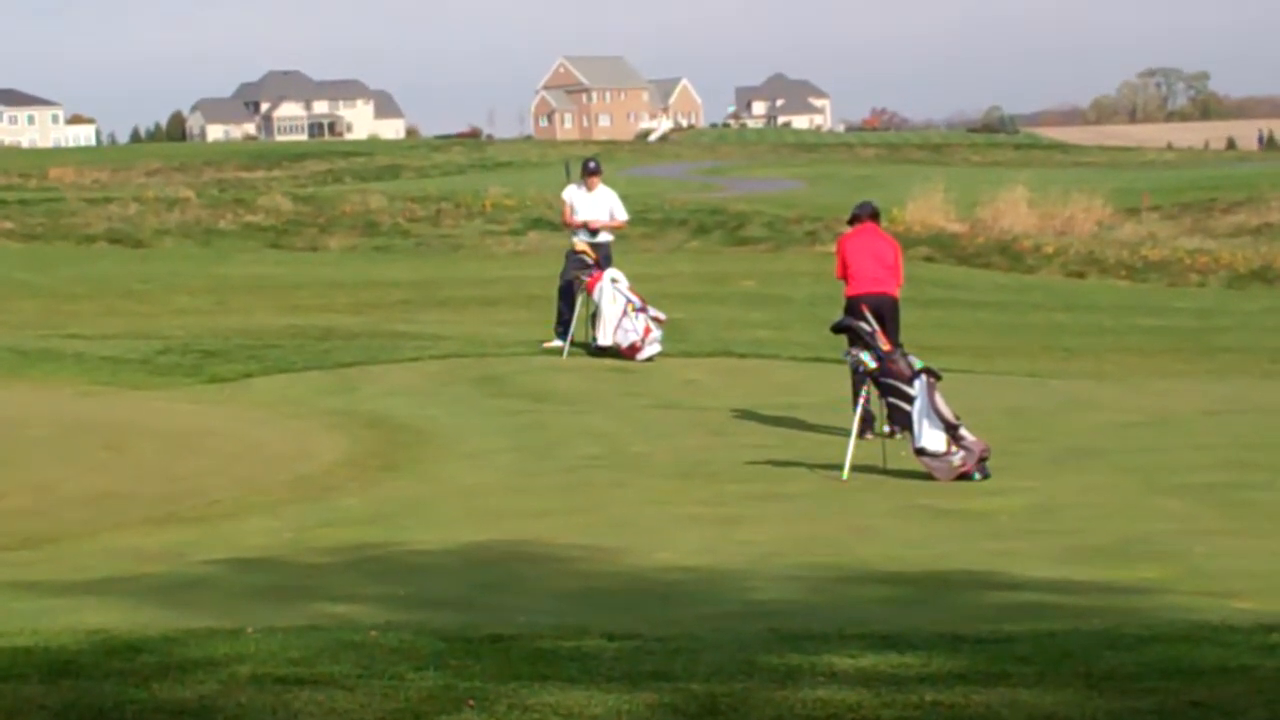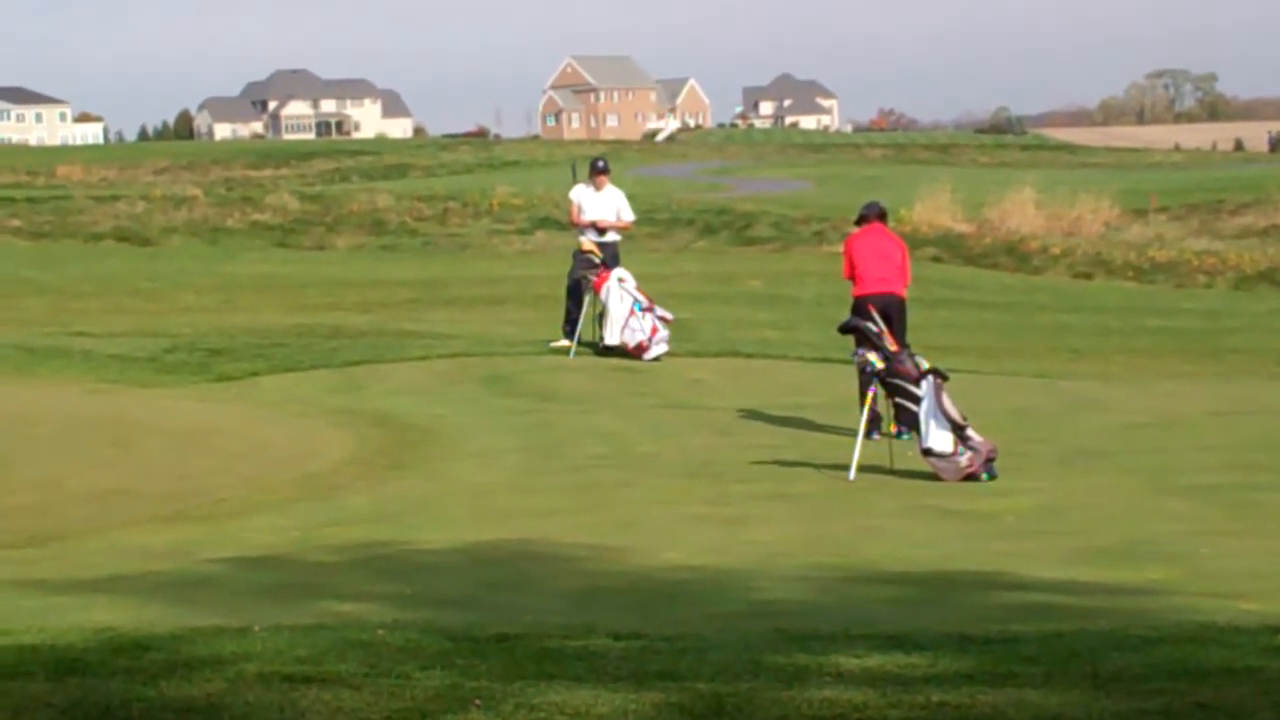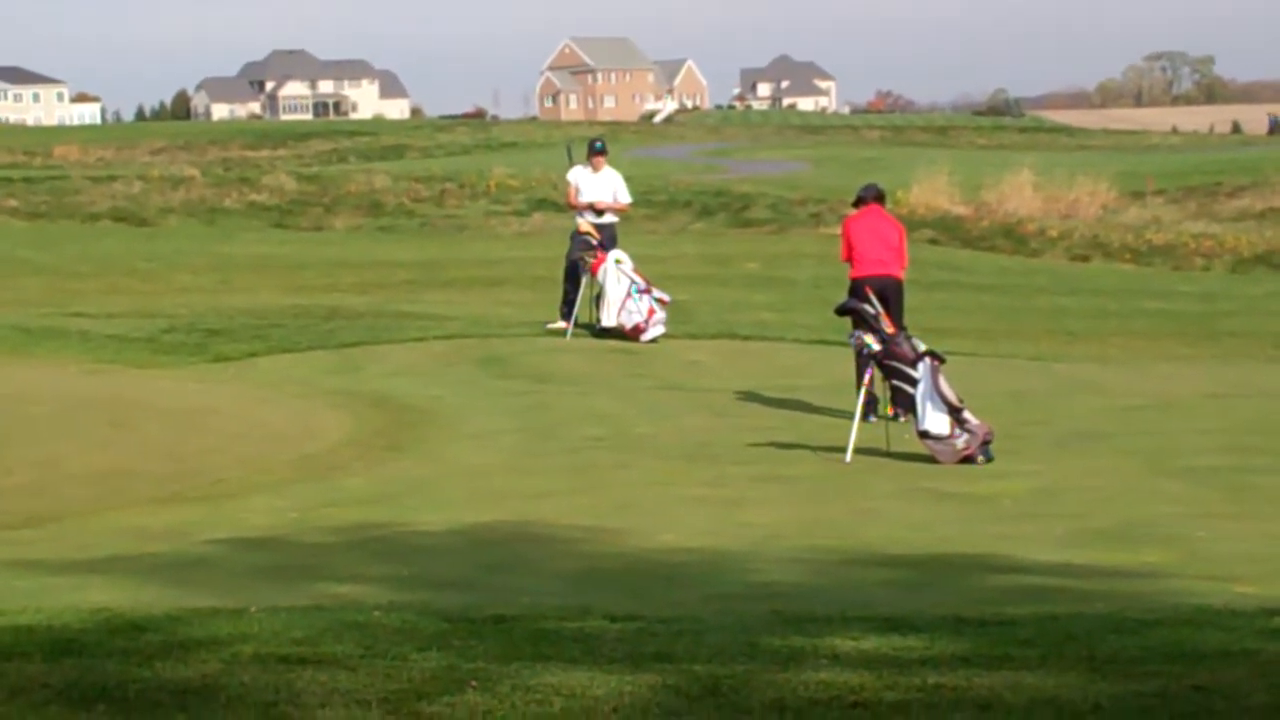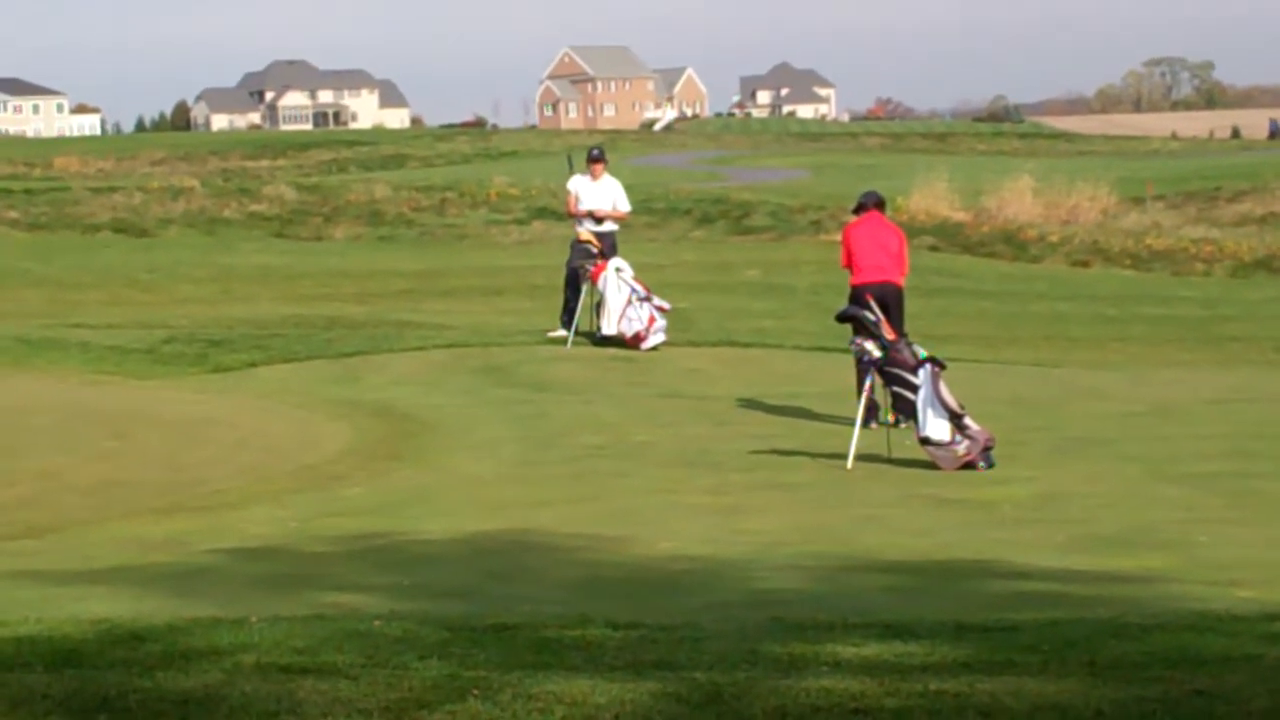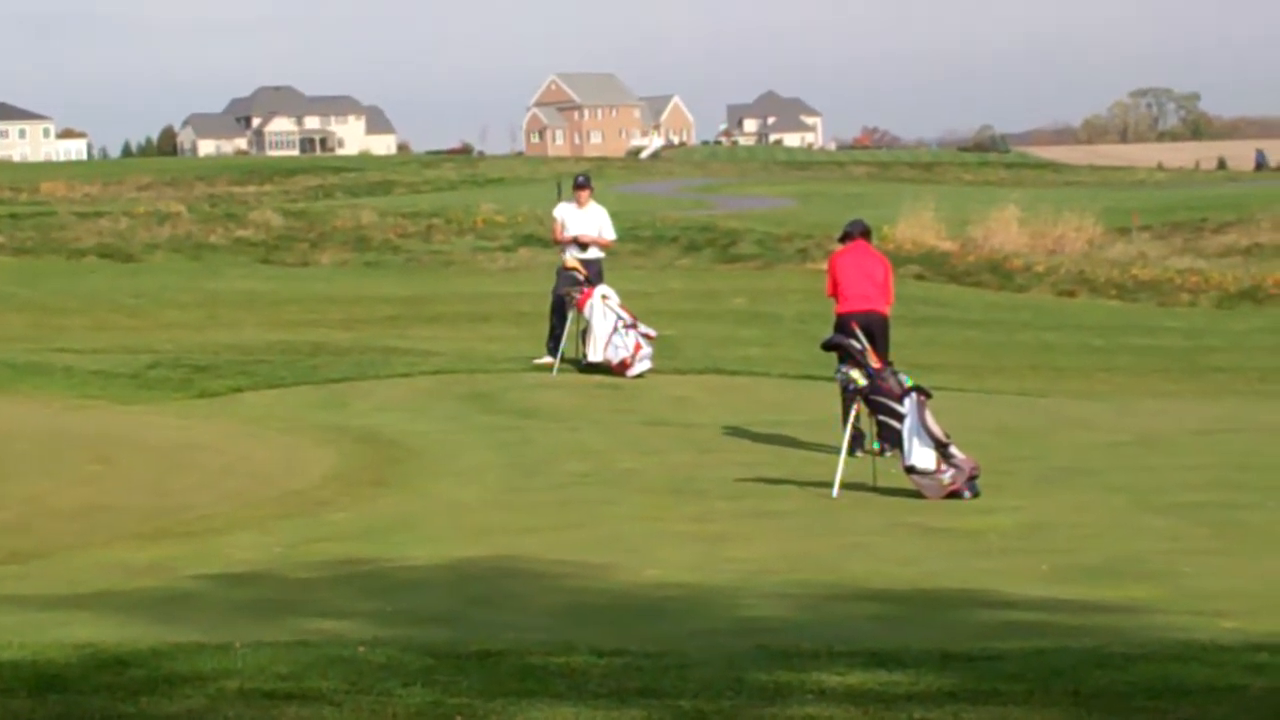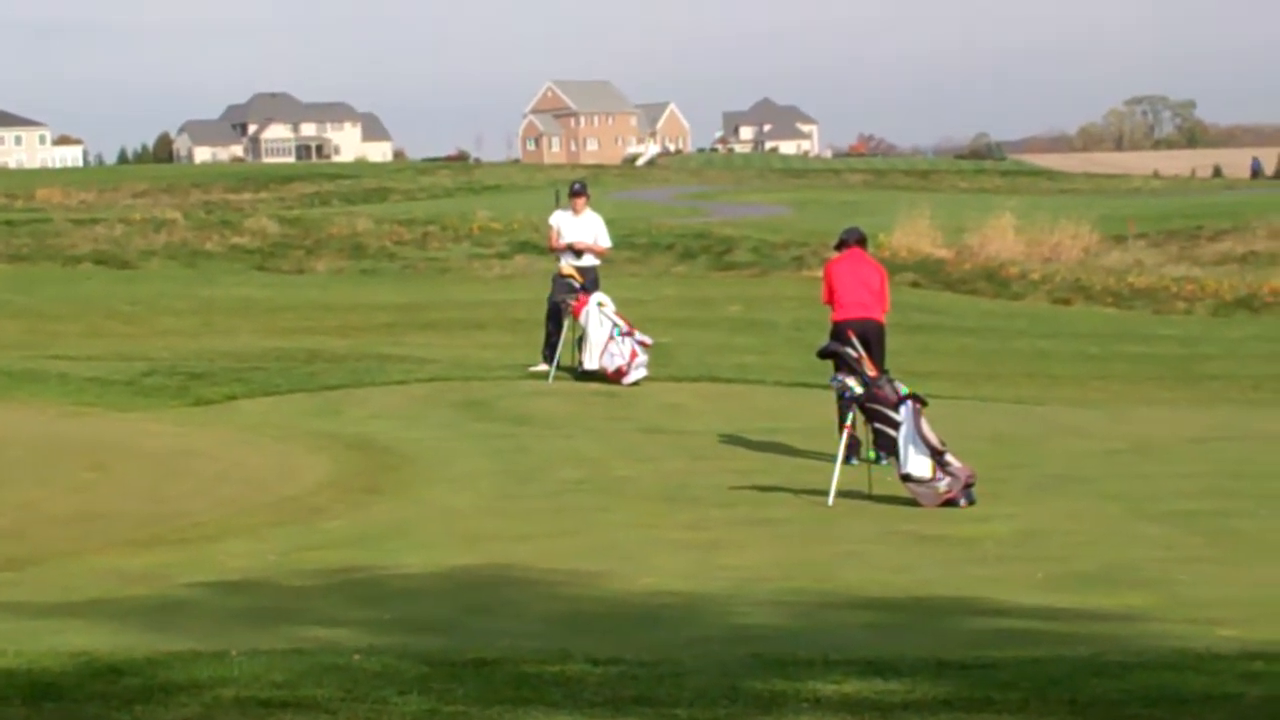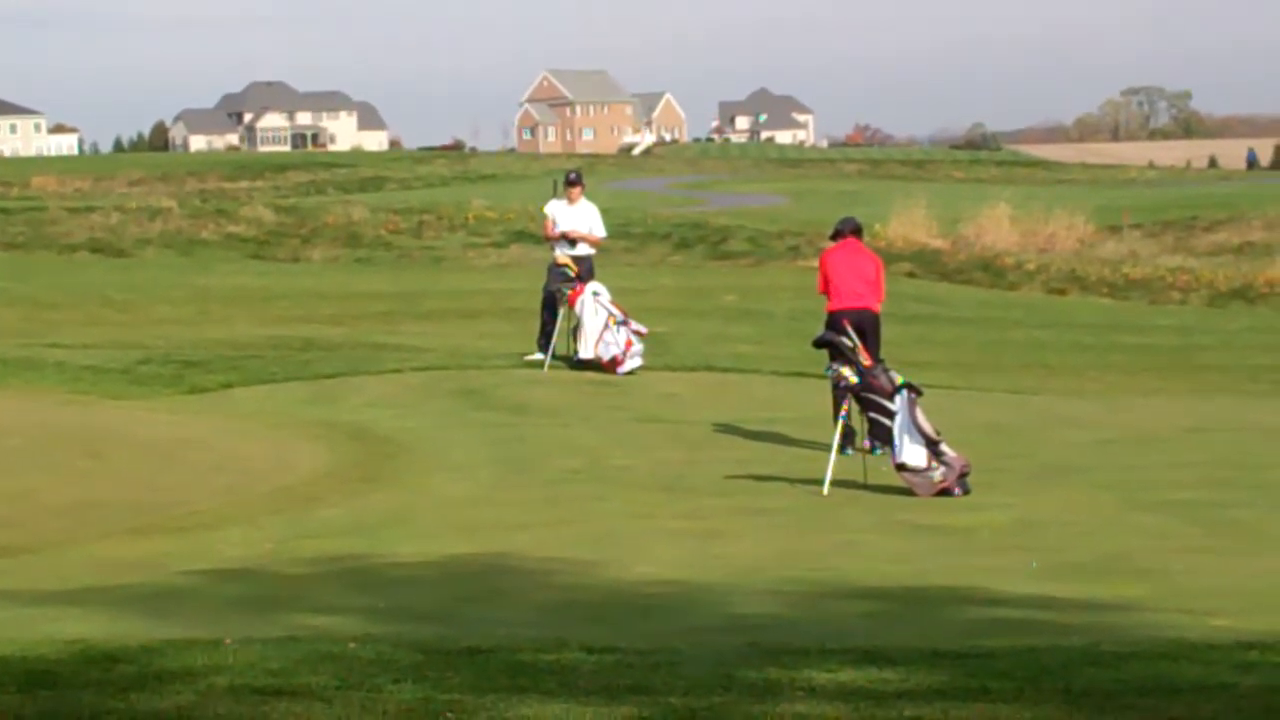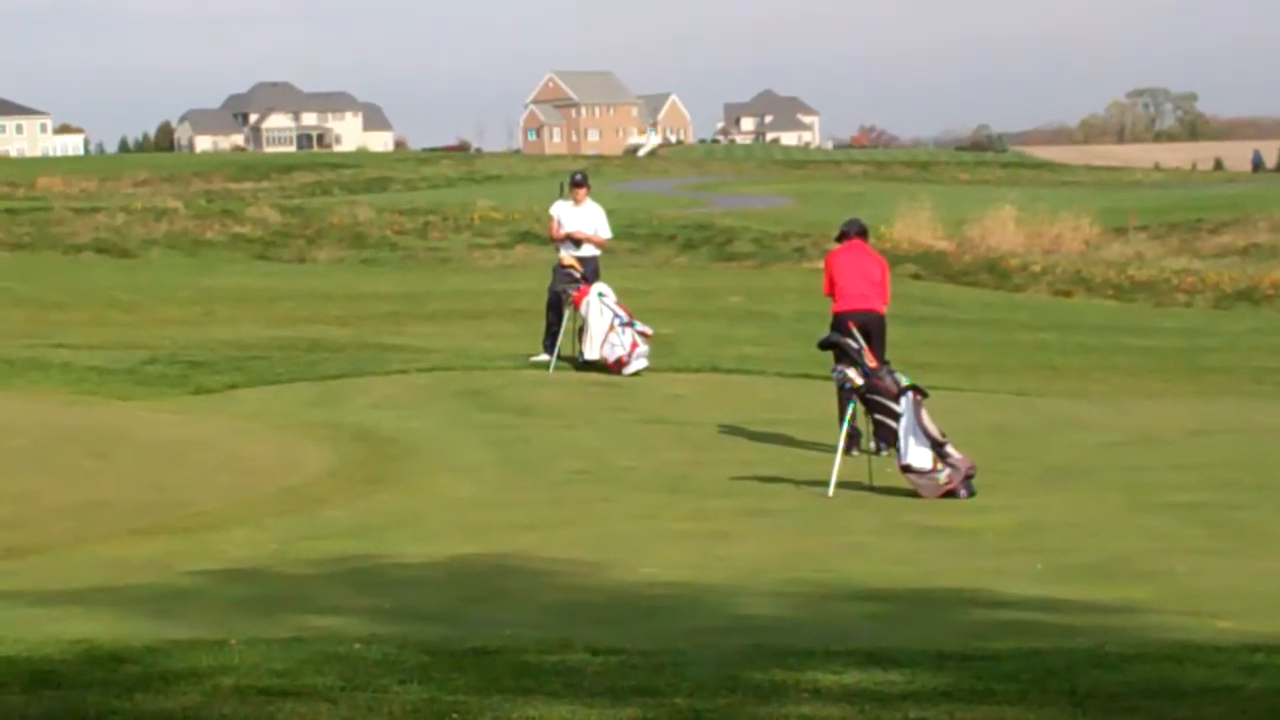
dt=0.2s
person 1, frame 1
left shoulder: (845, 240)
right shoulder: (891, 242)
left elbow: (841, 274)
right elbow: (898, 280)
left hip: (858, 299)
right hip: (887, 300)
left ankle: (866, 424)
right ankle: (896, 423)
person 1, frame 2
left shoulder: (853, 240)
right shoulder: (898, 242)
left elbow: (849, 274)
right elbow: (906, 280)
left hip: (866, 299)
right hip: (894, 299)
left ankle: (873, 424)
right ankle: (903, 423)
person 1, frame 3
left shoulder: (850, 222)
right shoulder: (895, 224)
left elbow: (846, 256)
right elbow: (903, 262)
left hip: (863, 281)
right hip: (892, 281)
left ankle: (869, 407)
right ankle: (900, 406)
person 1, frame 4
left shoulder: (850, 228)
right shoulder: (896, 230)
left elbow: (846, 263)
right elbow: (903, 269)
left hip: (863, 288)
right hip: (892, 288)
left ankle: (870, 413)
person 1, frame 5
left shoulder: (836, 258)
right shoulder: (882, 260)
left elbow: (833, 293)
right elbow: (889, 299)
left hip: (848, 317)
right hip: (877, 318)
left ankle: (856, 442)
person 1, frame 6
left shoulder: (832, 265)
right shoulder: (877, 267)
left elbow: (828, 300)
right elbow: (884, 306)
left hip: (844, 325)
right hip: (873, 325)
left ankle: (851, 449)
right ankle: (882, 449)
person 1, frame 7
left shoulder: (828, 255)
right shoulder: (873, 257)
left elbow: (824, 289)
right elbow: (880, 296)
left hip: (840, 314)
right hip: (869, 315)
left ankle: (847, 439)
person 1, frame 8
left shoulder: (833, 257)
right shoulder: (878, 259)
left elbow: (829, 291)
right elbow: (885, 298)
left hip: (844, 316)
right hip: (874, 317)
left ankle: (851, 440)
right ankle: (883, 440)
person 2, frame 1
left shoulder: (609, 195)
right shoulder: (571, 191)
left elbow: (622, 222)
right elbow: (566, 220)
left wrist: (601, 223)
right wrist: (584, 223)
left hip: (601, 248)
right hip: (579, 246)
right knee: (566, 287)
right ankle: (562, 336)
person 2, frame 2
left shoulder: (617, 194)
right shoulder: (579, 191)
left elbow: (628, 223)
right elbow: (573, 220)
left wrist: (609, 223)
right wrist: (592, 223)
left hip: (609, 248)
right hip: (586, 245)
right knee: (574, 286)
right ankle: (569, 335)
person 2, frame 3
left shoulder: (614, 176)
right shoulder: (577, 172)
left elbow: (625, 206)
right elbow: (571, 201)
left wrist: (606, 205)
right wrist: (590, 204)
left hip: (606, 229)
right hip: (584, 227)
right knee: (572, 267)
right ankle: (566, 317)
person 2, frame 4
left shoulder: (614, 185)
right shoulder: (577, 181)
left elbow: (624, 214)
right elbow: (570, 210)
left wrist: (606, 213)
right wrist: (589, 212)
left hip: (606, 237)
right hip: (584, 235)
right knee: (572, 276)
right ankle: (566, 325)
person 2, frame 5
left shoulder: (600, 212)
right shoulder: (563, 209)
left elbow: (609, 242)
right elbow: (556, 237)
left wrist: (591, 239)
right wrist: (574, 238)
left hip: (592, 264)
right knee: (558, 303)
right ankle: (552, 352)
person 2, frame 6
left shoulder: (595, 220)
right shoulder: (559, 216)
left elbow: (604, 250)
right elbow: (552, 245)
left wrist: (586, 246)
right wrist: (568, 245)
left hip: (588, 272)
right knee: (554, 311)
right ankle: (548, 360)
person 2, frame 7
left shoulder: (591, 209)
right shoulder: (554, 205)
left elbow: (599, 240)
right elbow: (547, 234)
left wrist: (580, 234)
right wrist: (563, 234)
left hip: (583, 261)
right hip: (560, 259)
right knee: (549, 300)
right ankle: (543, 348)
person 2, frame 8
left shoulder: (596, 210)
right shoulder: (560, 206)
left elbow: (604, 241)
right elbow: (552, 235)
left wrist: (585, 236)
right wrist: (567, 235)
left hip: (589, 262)
right knee: (554, 301)
right ankle: (549, 349)
